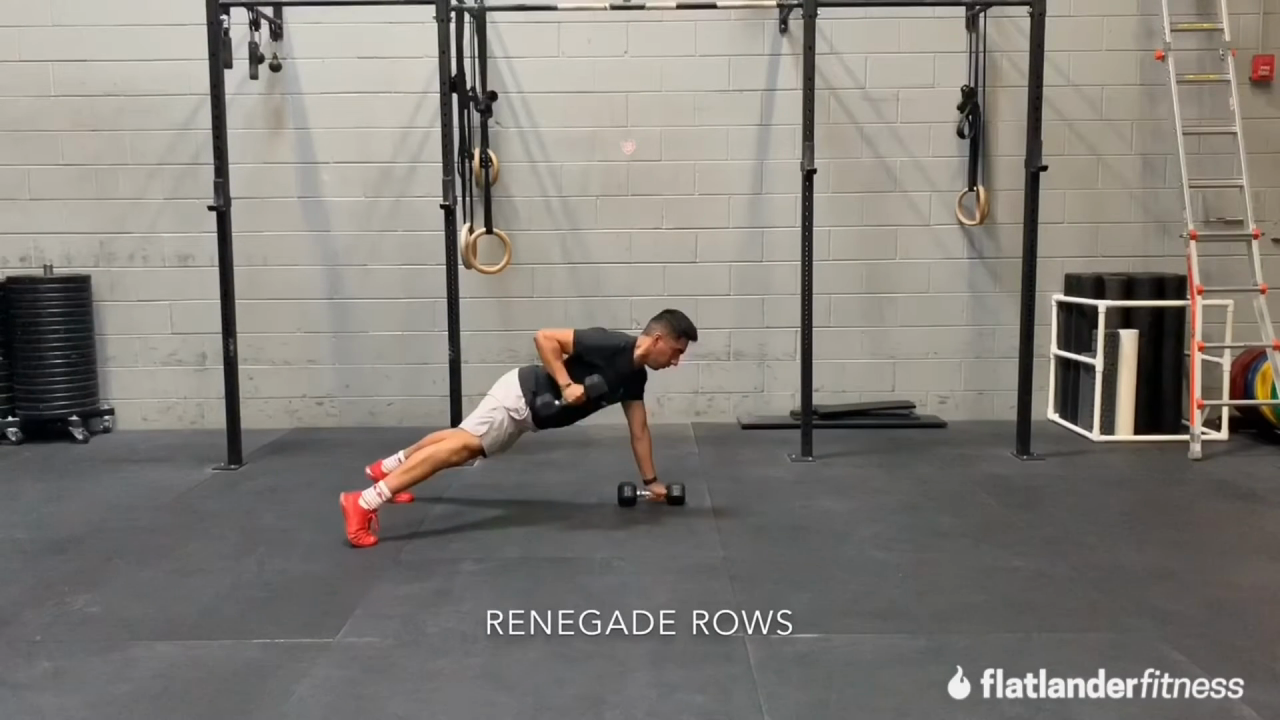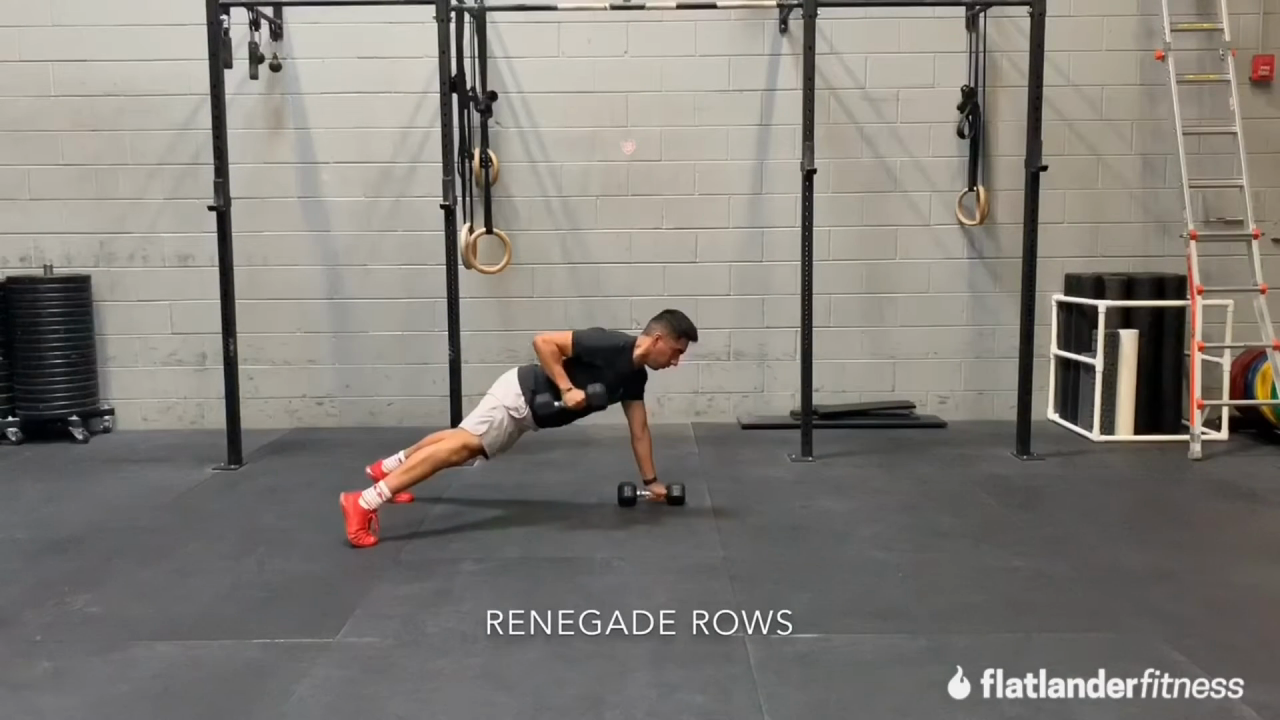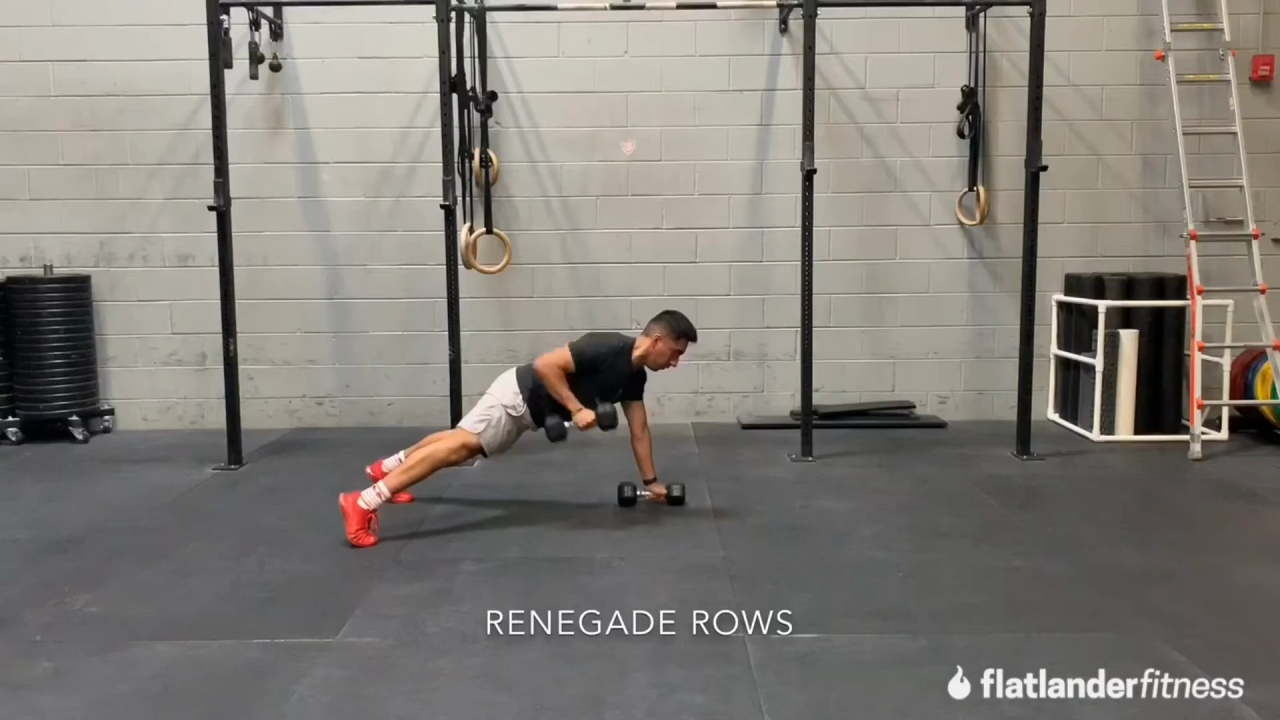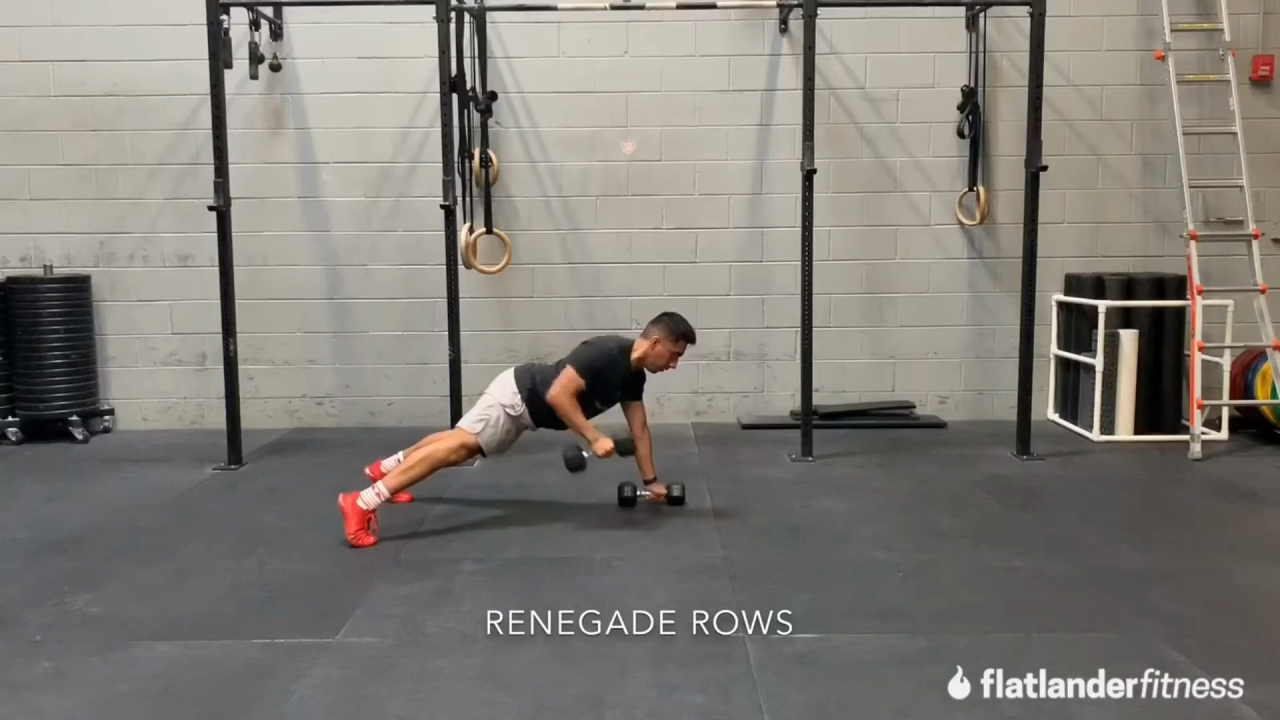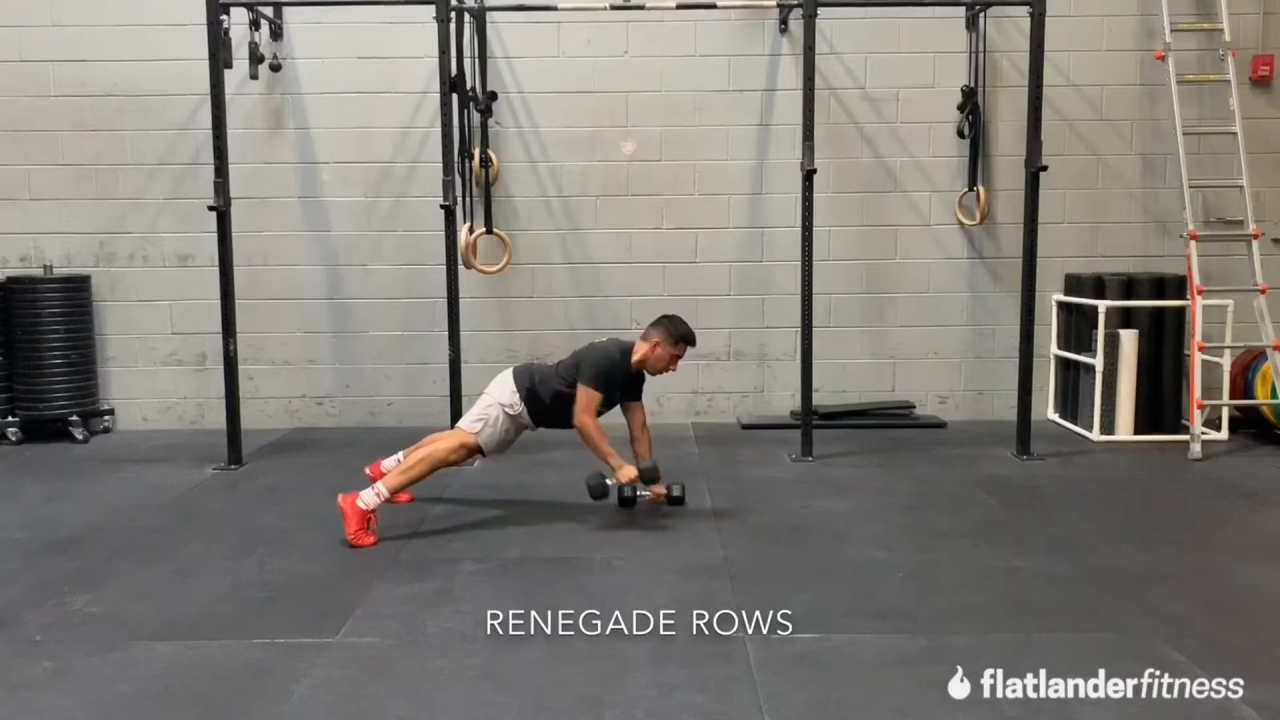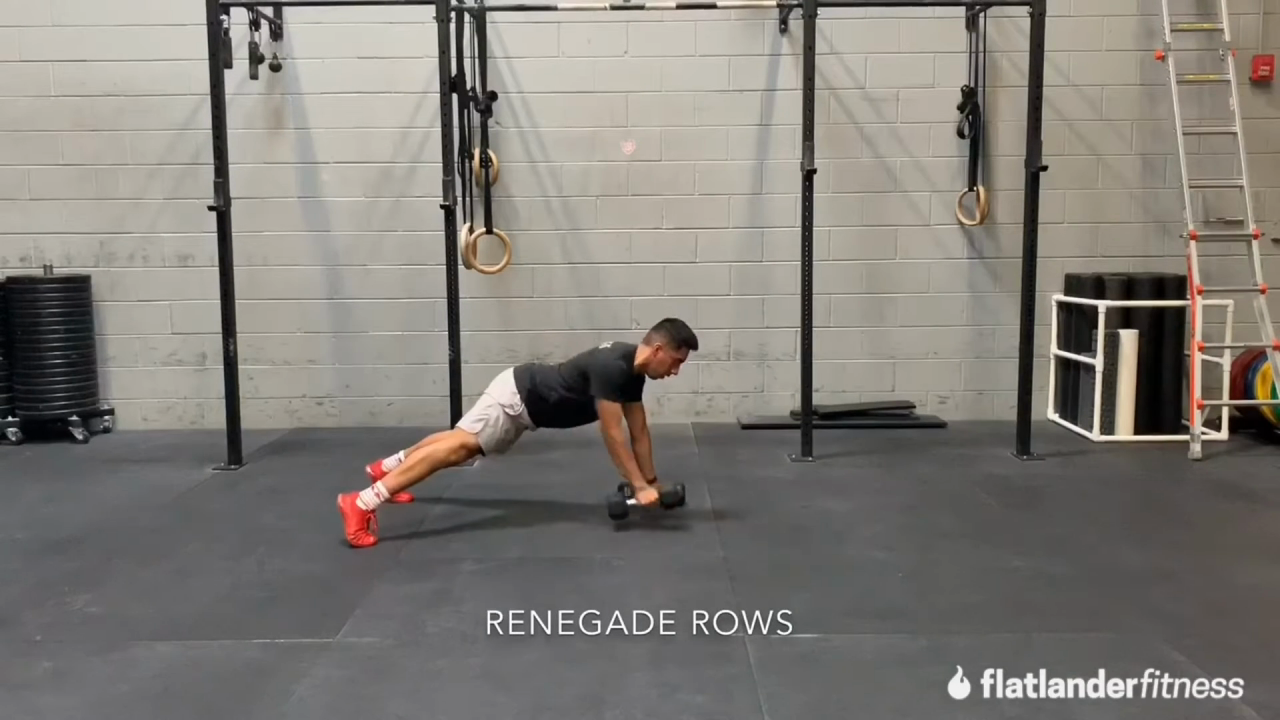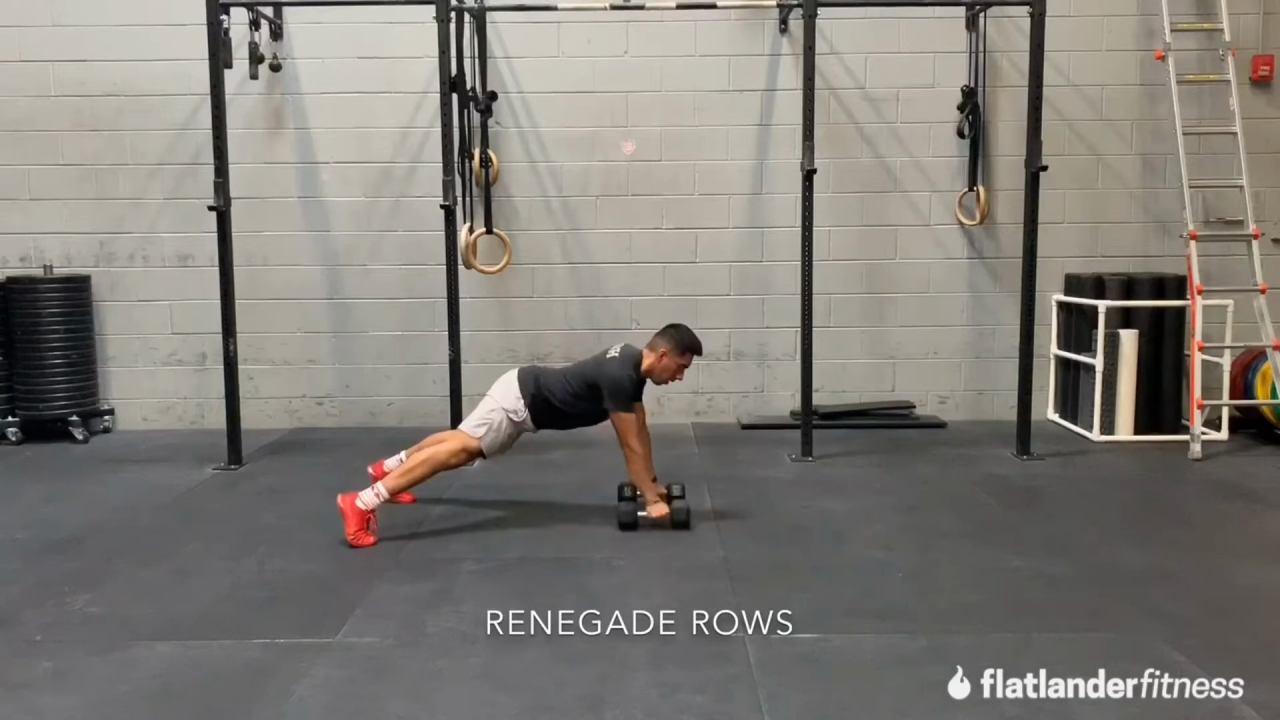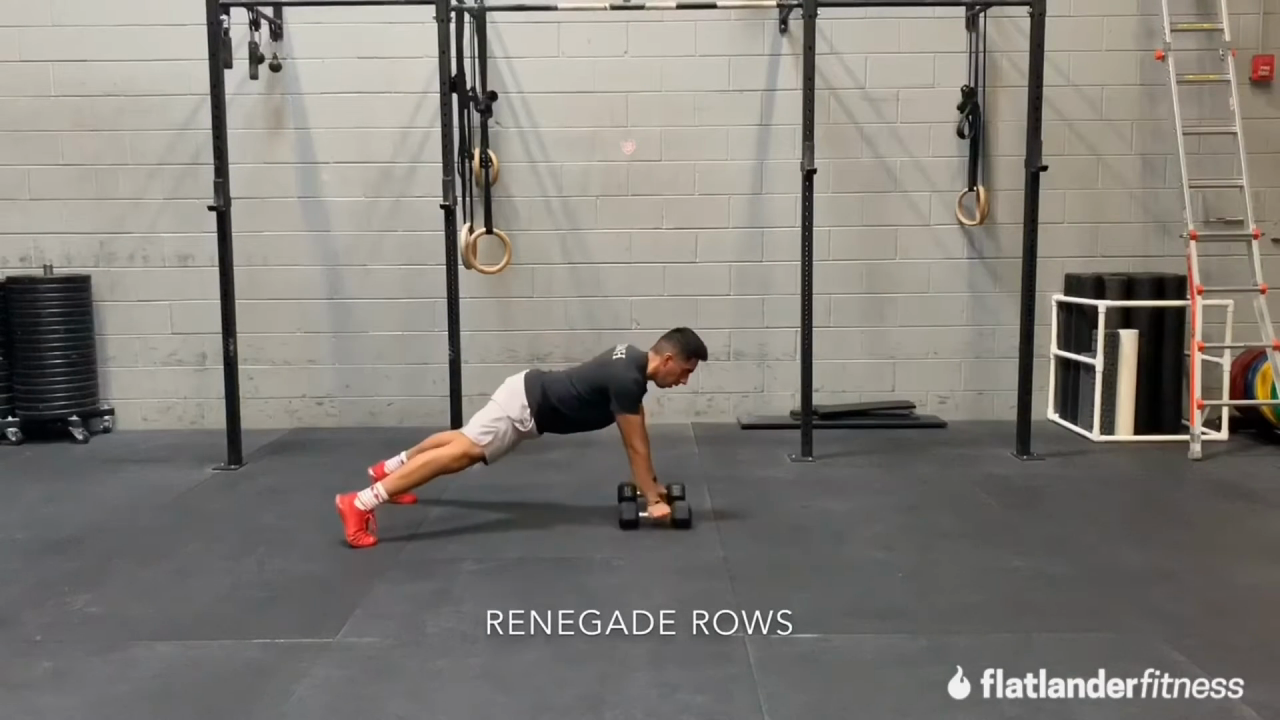
dt=0.1s
person 1, frame 1
left shoulder: (635, 374)
right shoulder: (611, 344)
left elbow: (639, 429)
right elbow: (544, 337)
left wrist: (651, 481)
right wrist: (567, 384)
left hip: (532, 411)
right hip: (522, 396)
left knee: (461, 439)
right knee: (460, 447)
left ankle: (387, 467)
right ankle: (364, 502)
person 1, frame 2
left shoulder: (635, 373)
right shoulder: (610, 344)
left elbow: (639, 429)
right elbow: (543, 341)
left wrist: (651, 481)
right wrist: (567, 389)
left hip: (531, 409)
right hip: (522, 394)
left knee: (461, 439)
right knee: (460, 446)
left ankle: (387, 467)
right ankle: (364, 502)
person 1, frame 3
left shoulder: (635, 373)
right shoulder: (608, 348)
left elbow: (639, 430)
right elbow: (544, 363)
left wrist: (651, 481)
right wrist: (576, 409)
left hip: (529, 410)
right hip: (520, 394)
left knee: (461, 440)
right knee: (458, 446)
left ankle: (387, 467)
right ankle: (363, 502)
person 1, frame 4
left shoulder: (633, 374)
right shoulder: (607, 352)
left elbow: (639, 430)
right elbow: (557, 394)
left wrist: (651, 481)
right wrist: (595, 439)
left hip: (528, 409)
right hip: (519, 394)
left knee: (460, 440)
right knee: (458, 446)
left ankle: (386, 468)
right ankle: (363, 503)
person 1, frame 5
left shoulder: (632, 373)
right shoulder: (607, 359)
left elbow: (638, 430)
right elbow: (583, 420)
left wrist: (651, 481)
right wrist: (619, 467)
left hip: (526, 406)
right hip: (516, 395)
left knee: (461, 441)
right knee: (456, 446)
left ankle: (387, 467)
right ankle: (362, 502)
person 1, frame 6
left shoulder: (633, 373)
right shoulder: (612, 365)
left elbow: (639, 431)
right elbow: (613, 434)
left wrist: (650, 479)
right wrist: (639, 487)
left hip: (527, 405)
right hip: (517, 395)
left knee: (460, 440)
right knee: (457, 446)
left ankle: (388, 467)
right ankle: (362, 503)
person 1, frame 7
left shoulder: (631, 363)
right shoulder: (621, 376)
left elbow: (641, 432)
right elbow: (631, 445)
left wrist: (652, 481)
right wrist: (651, 499)
left hip: (527, 394)
right hip: (521, 398)
left knee: (463, 437)
right knee: (458, 449)
left ankle: (390, 466)
right ankle: (361, 502)
person 1, frame 8
left shoulder: (635, 363)
right shoulder: (627, 378)
left elbow: (640, 434)
right elbow: (634, 446)
left wrist: (653, 483)
right wrist: (652, 500)
left hip: (530, 395)
right hip: (525, 405)
left knee: (463, 439)
right knee: (460, 454)
left ankle: (391, 467)
right ankle: (361, 503)
